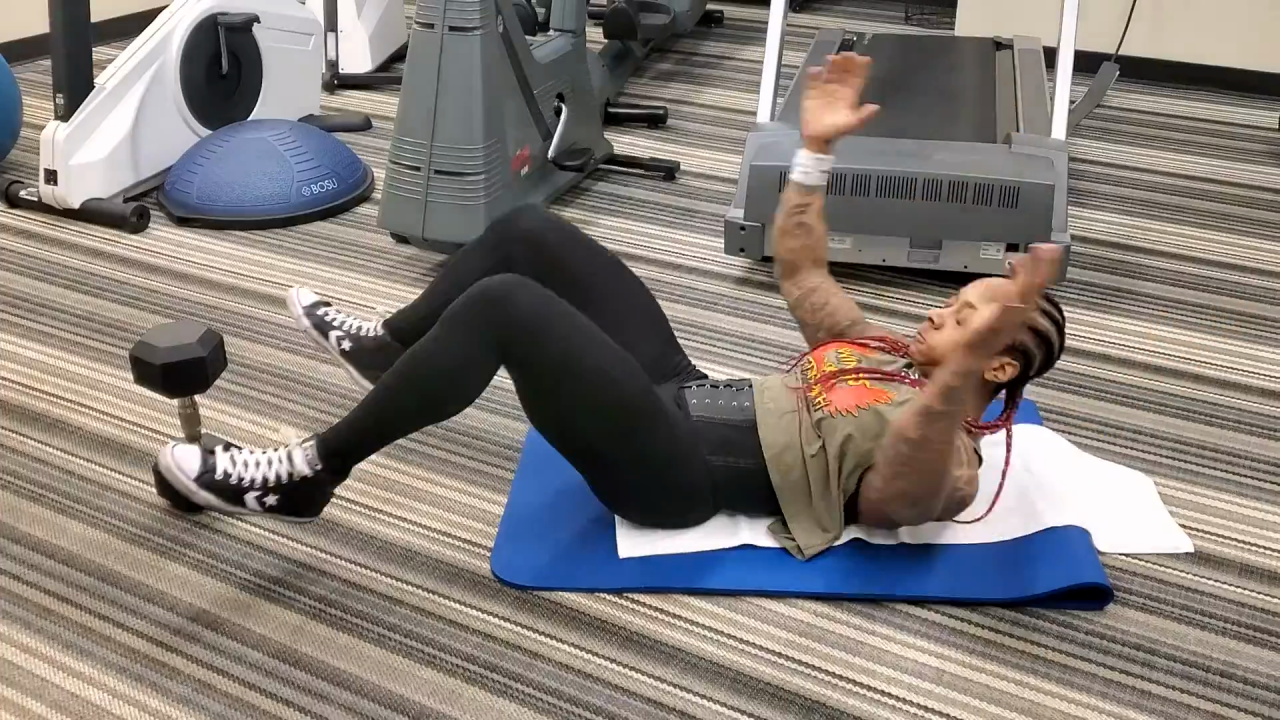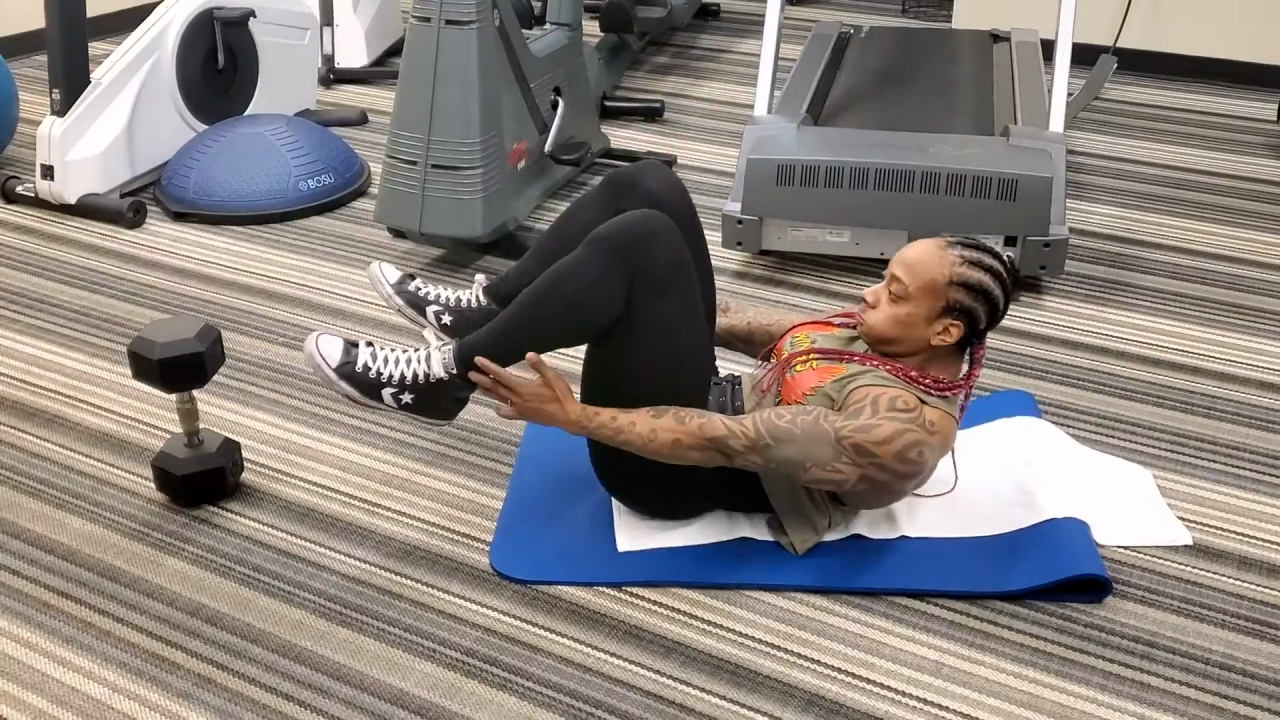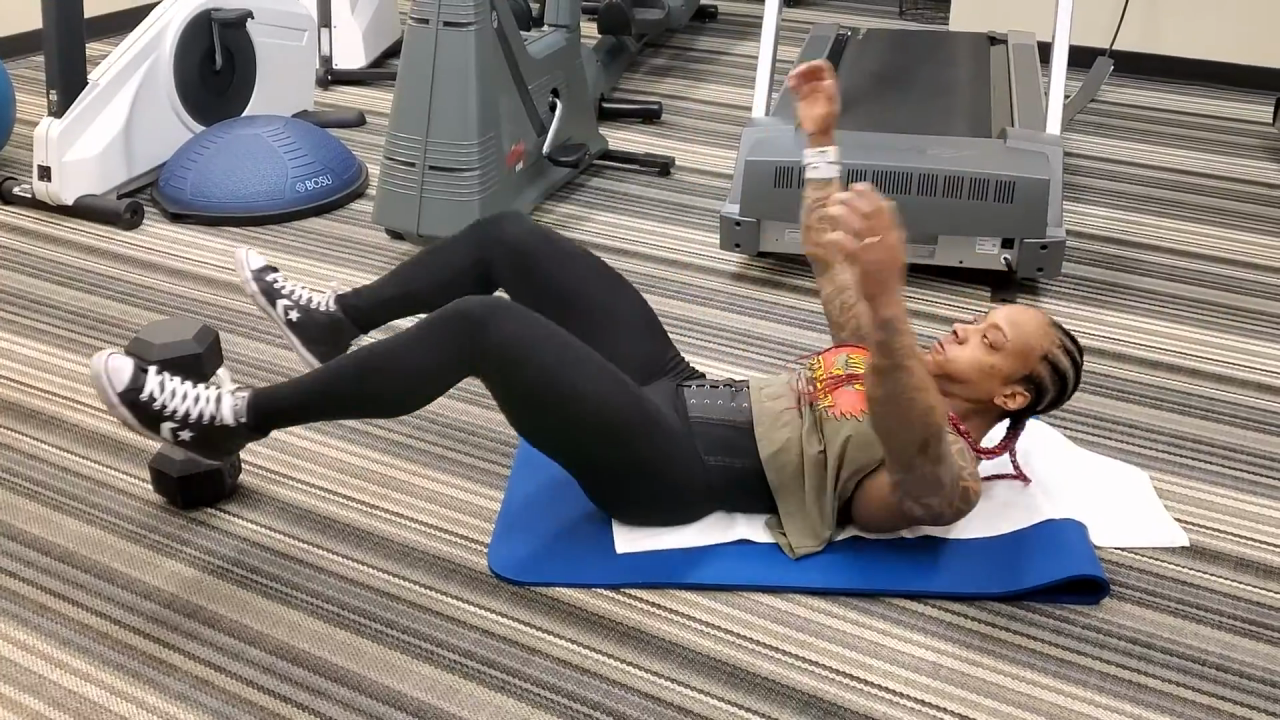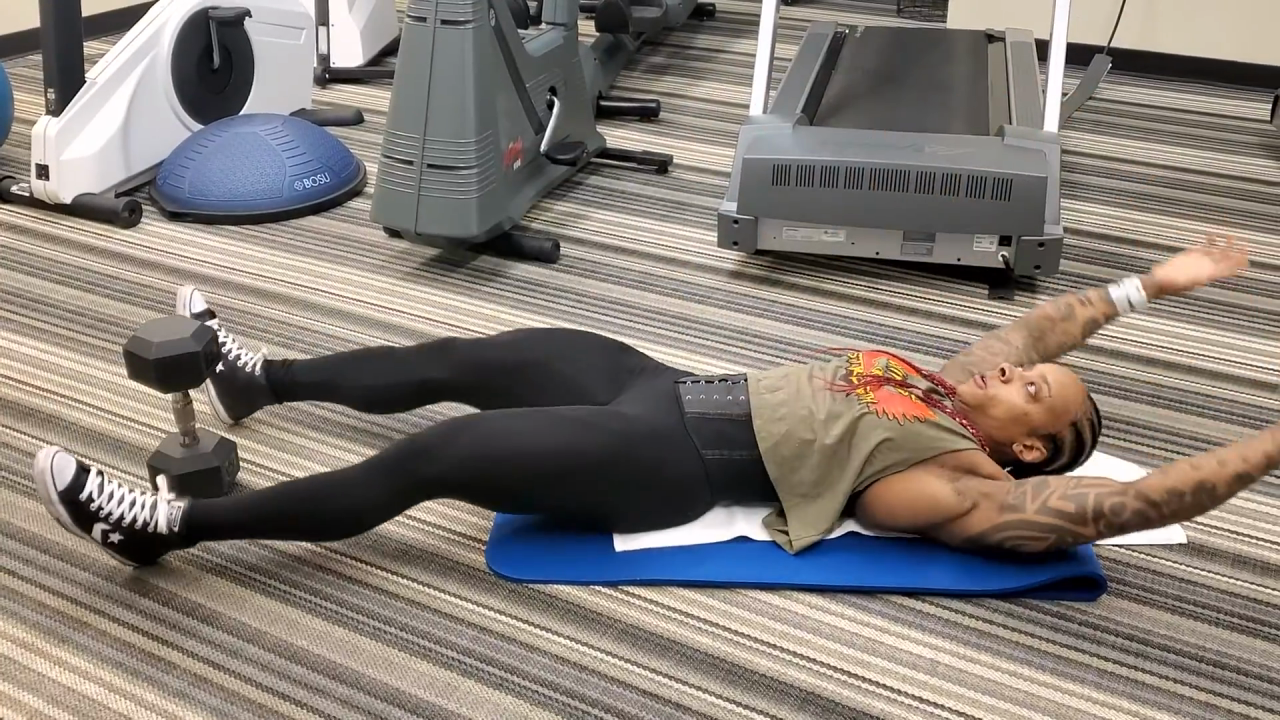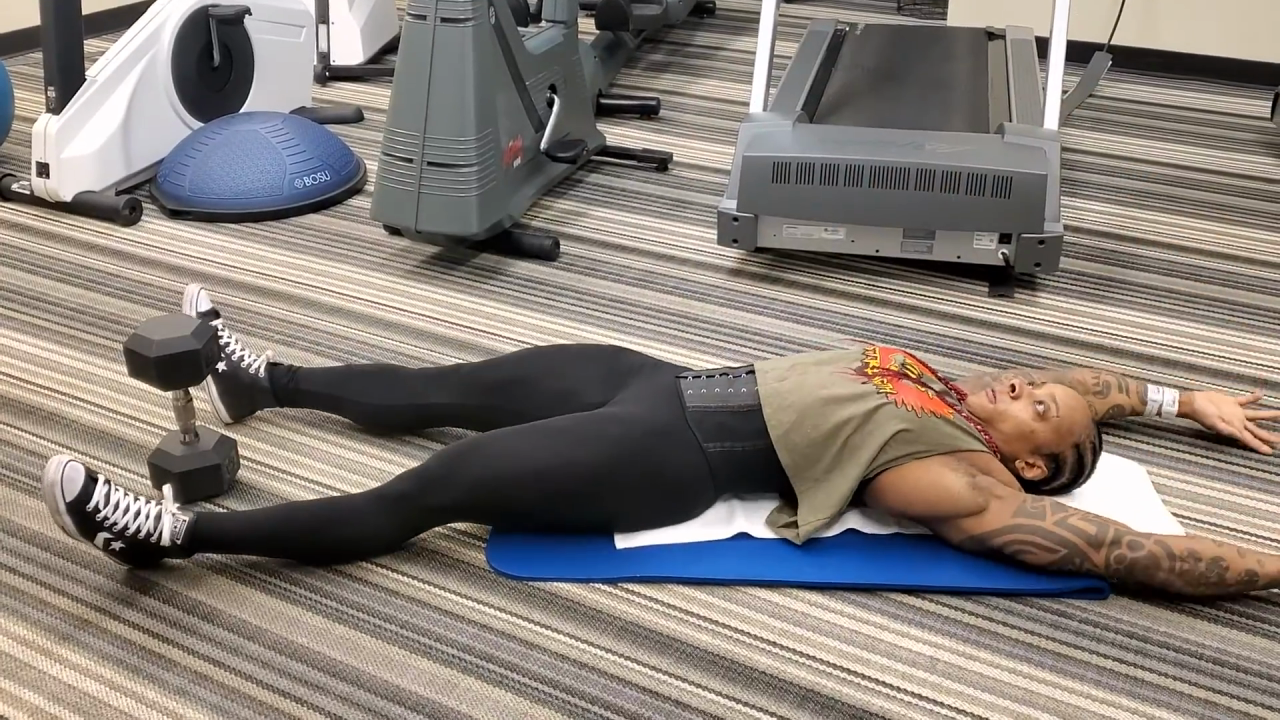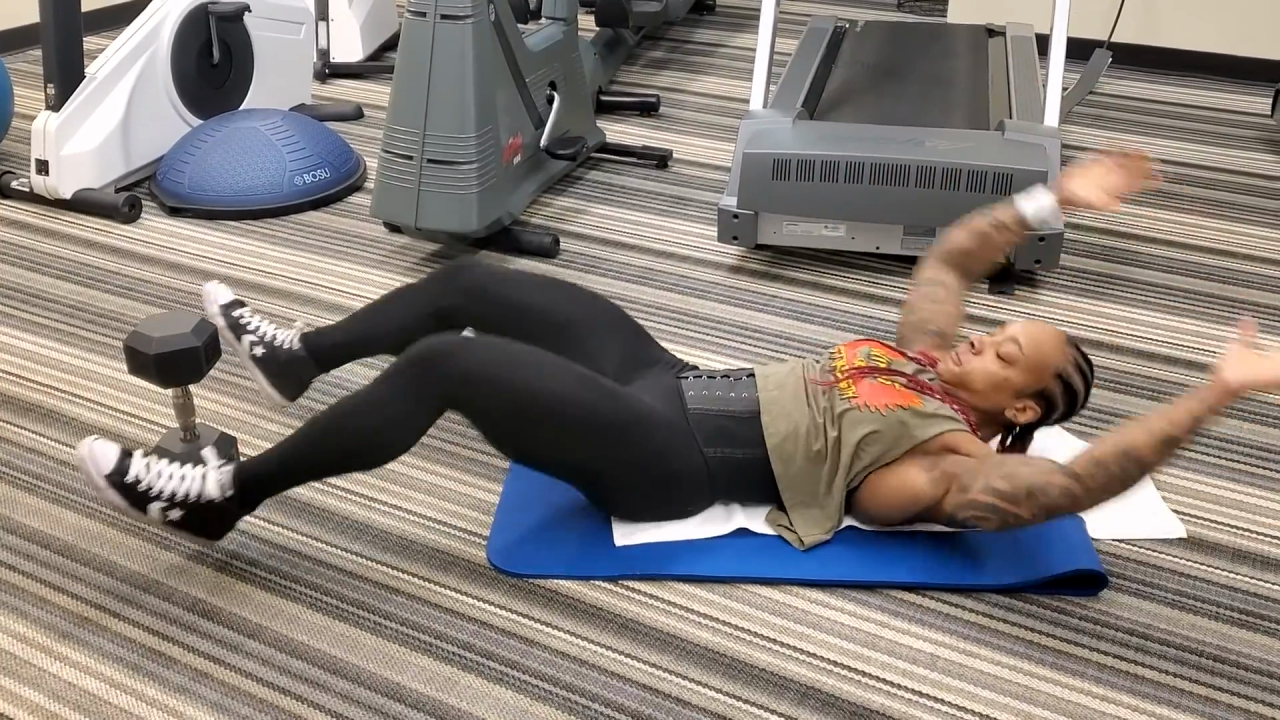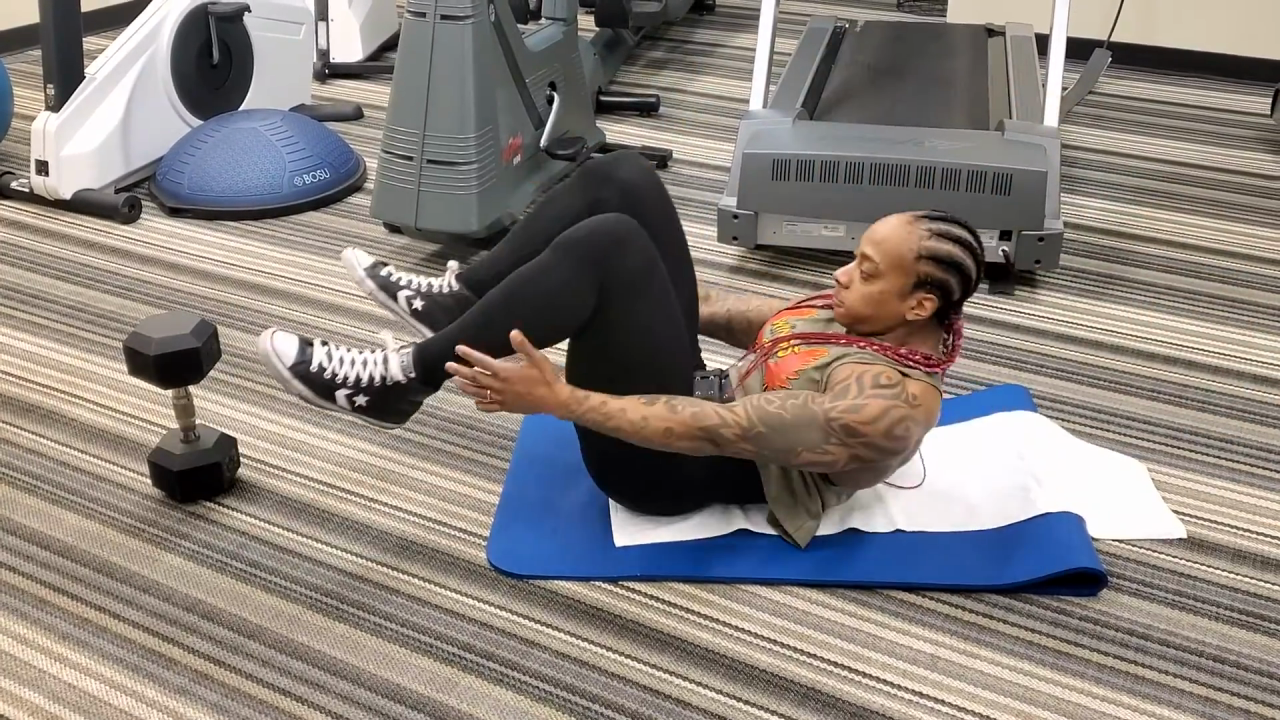
dt=0.5s
person 1, frame 1
left shoulder: (939, 465)
right shoulder: (888, 350)
left elbow: (919, 469)
right elbow: (796, 271)
left wrist: (963, 360)
right wrist: (817, 147)
left hip: (657, 456)
right hip: (673, 391)
left knee: (499, 306)
right knee: (532, 232)
left ankle: (304, 477)
right ankle: (381, 349)
person 1, frame 2
left shoulder: (903, 431)
right shoulder: (882, 338)
left elbow: (737, 444)
right elbow: (729, 315)
left wrist: (574, 415)
left hip: (668, 471)
left knee: (642, 237)
right knee: (649, 188)
left ankle: (440, 376)
right ankle: (480, 310)
person 1, frame 3
left shoulder: (943, 473)
right shoulder: (920, 364)
left elbow: (896, 426)
right elbow: (837, 267)
left wrist: (889, 306)
right wrist: (818, 144)
left hip: (663, 469)
right hip: (677, 393)
left knee: (474, 323)
right knee: (504, 237)
left ankle: (234, 419)
right ankle: (332, 323)
person 1, frame 4
left shoulder: (973, 492)
right shoulder: (953, 394)
left elbow: (1118, 502)
right elbow: (1040, 326)
right wrist: (1152, 281)
left hip: (664, 464)
right hip: (669, 387)
left knee: (419, 464)
right knee: (449, 362)
left ankle: (163, 524)
right ankle: (255, 376)
person 1, frame 5
left shoulder: (979, 488)
right shoulder: (960, 396)
left elbow: (1122, 549)
right elbow: (1073, 373)
left hip: (667, 459)
right hip: (667, 383)
left knee: (423, 494)
right knee: (447, 390)
left ankle: (167, 533)
right ankle: (257, 376)
person 1, frame 6
left shoulder: (962, 466)
right shoulder: (937, 364)
left elbow: (1079, 477)
right elbow: (951, 257)
right wrist: (1053, 196)
left hip: (666, 461)
right hip: (682, 393)
left knee: (452, 367)
right knee: (467, 283)
left ankle: (227, 490)
right ankle: (298, 354)
person 1, frame 7
left shoulder: (885, 408)
right shoulder: (861, 317)
left elbow: (719, 432)
right elbow: (706, 304)
left wrist: (560, 399)
left hip: (665, 469)
left knee: (606, 241)
right knee: (623, 176)
left ankle: (401, 376)
right ankle: (452, 297)
